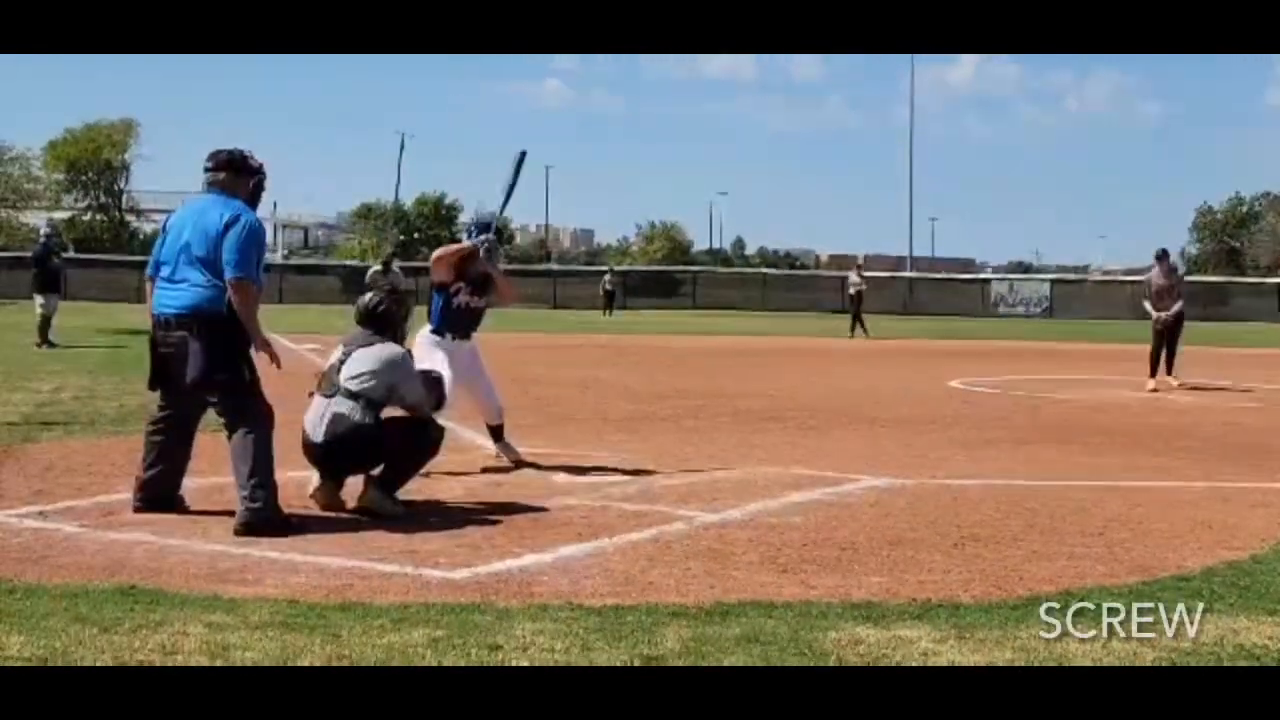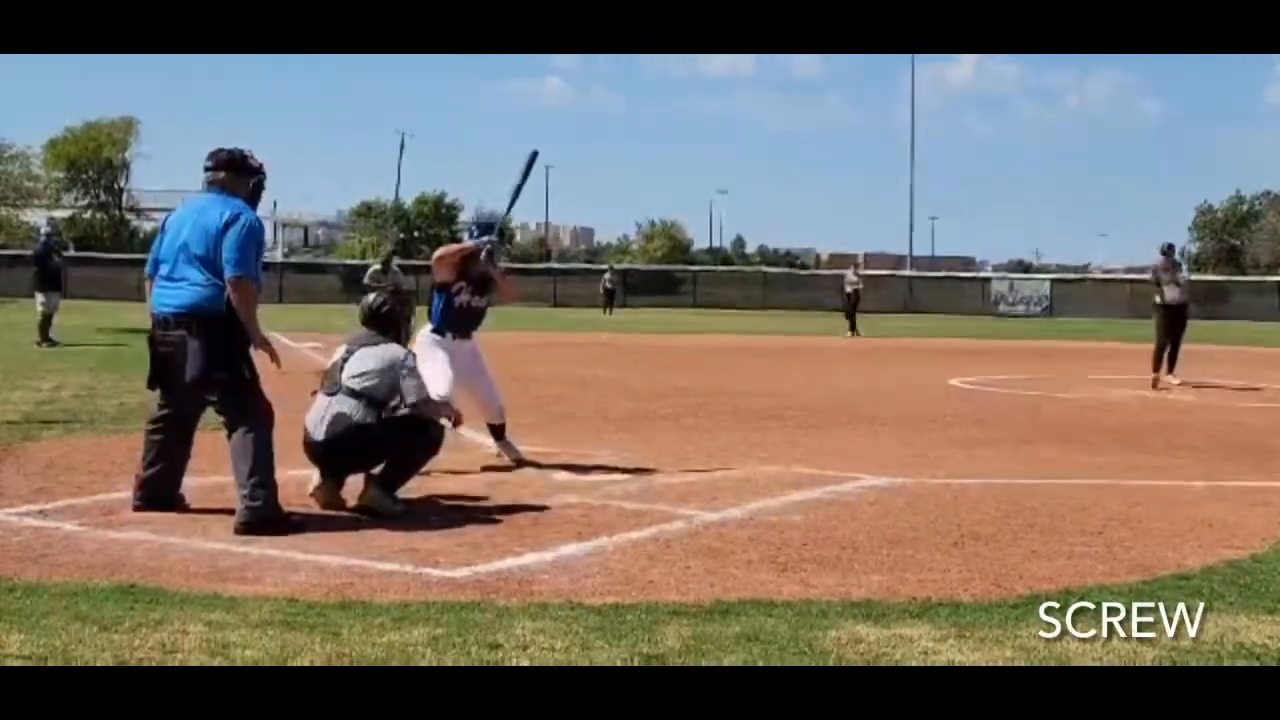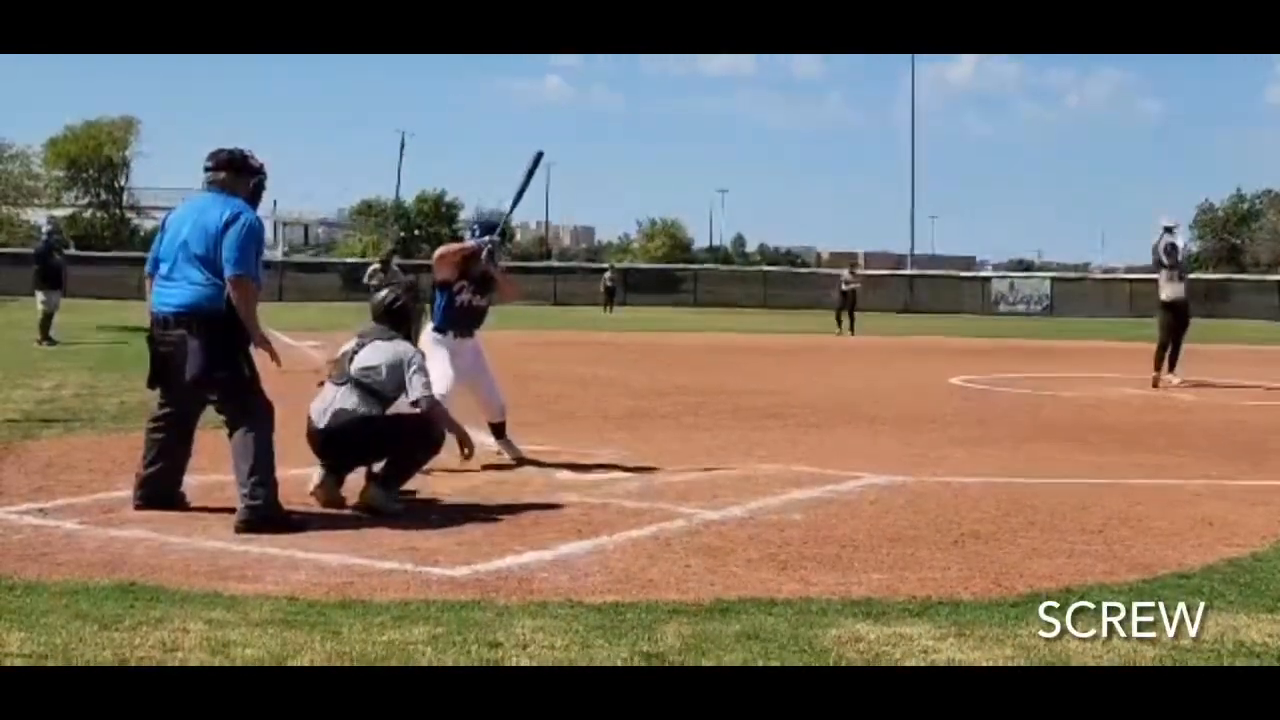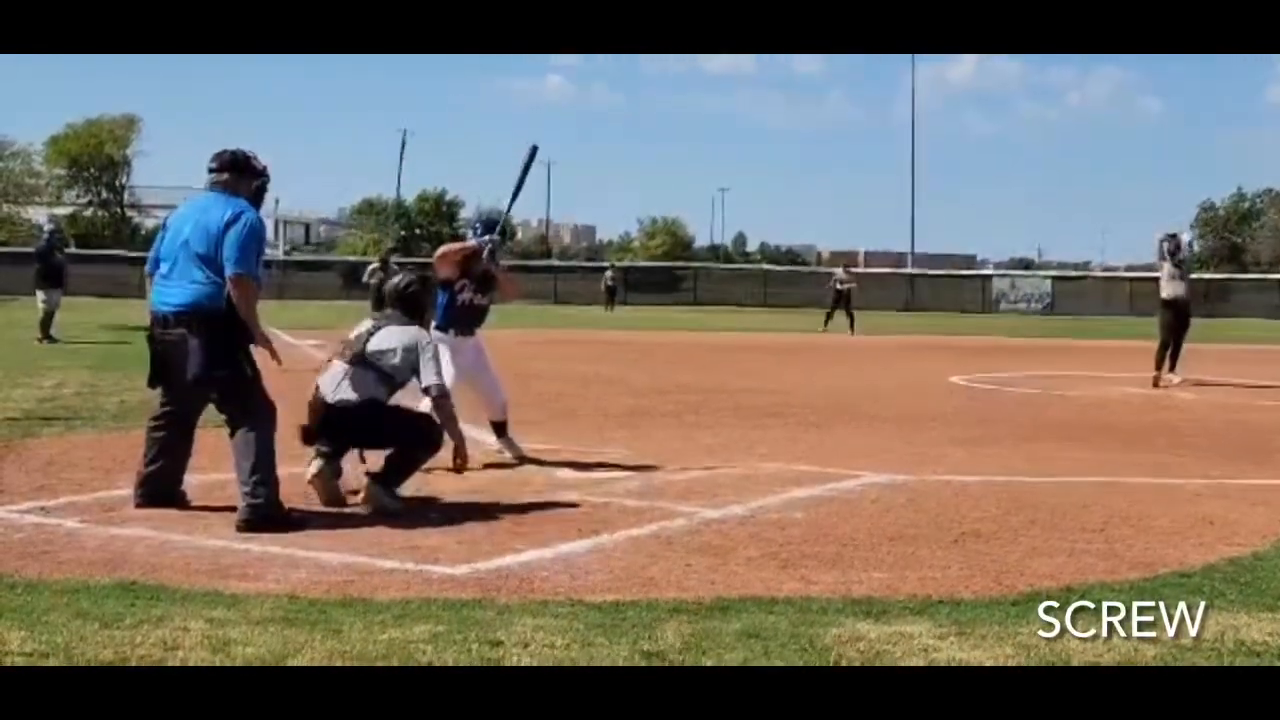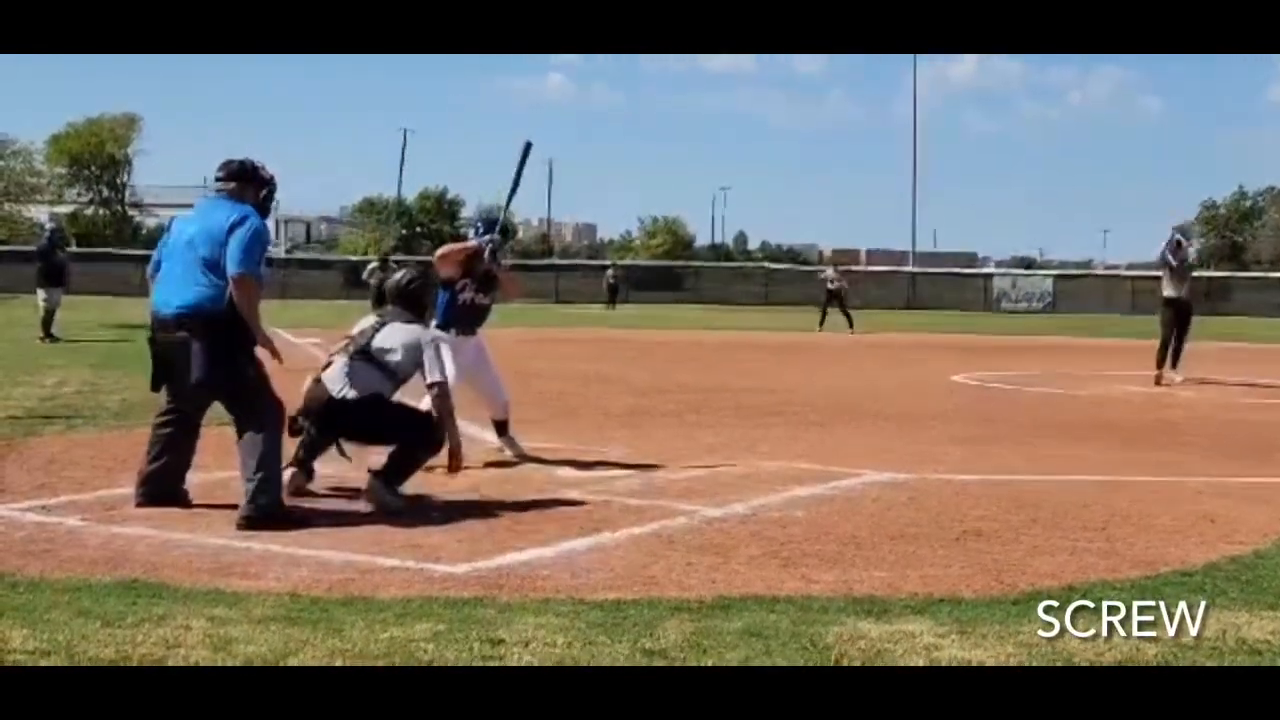
dt=0.2s
person 1, frame 1
left shoulder: (179, 215)
right shoulder: (241, 218)
left elbow: (152, 277)
right elbow: (238, 284)
left wrist: (160, 328)
right wrist: (256, 335)
left hip: (168, 327)
right hip: (211, 330)
left knee: (173, 413)
right knee: (249, 417)
left ankle: (153, 492)
right ankle: (257, 510)
person 1, frame 2
left shoulder: (179, 213)
right shoulder: (240, 217)
left elbow: (151, 275)
right elbow: (237, 282)
left wrist: (160, 326)
right wrist: (254, 333)
left hip: (167, 327)
right hip: (210, 330)
left knee: (173, 412)
right knee: (249, 415)
left ankle: (153, 490)
right ankle: (257, 508)
person 1, frame 3
left shoulder: (178, 213)
right shoulder: (240, 217)
left elbow: (151, 273)
right elbow: (237, 281)
right wrist: (254, 332)
left hip: (167, 326)
right hip: (210, 328)
left knee: (173, 411)
right knee: (250, 414)
left ankle: (153, 489)
right ankle: (257, 507)
person 1, frame 4
left shoulder: (180, 212)
right shoulder: (242, 215)
left elbow: (151, 271)
right elbow: (238, 280)
right wrist: (255, 330)
left hip: (166, 324)
right hip: (210, 327)
left knee: (174, 409)
right knee: (251, 413)
left ankle: (154, 487)
right ankle: (258, 506)
person 1, frame 5
left shoulder: (186, 218)
right shoulder: (247, 220)
left elbow: (153, 273)
right elbow: (240, 280)
right wrist: (257, 331)
left hip: (167, 326)
right hip: (211, 328)
left knee: (180, 408)
right knee: (260, 412)
left ankle: (156, 485)
right ankle: (261, 505)
person 2, frame 1
left shoulder: (486, 279)
right shoulder: (449, 270)
left elbow: (508, 297)
right elbow: (437, 257)
left wrist: (492, 268)
right wrist: (473, 244)
left hip: (464, 345)
right hip: (434, 342)
left knee: (489, 398)
left ankle: (500, 444)
person 2, frame 2
left shoulder: (487, 278)
right shoulder: (450, 270)
left elbow: (509, 295)
right elbow: (438, 256)
left wrist: (492, 268)
right wrist: (476, 244)
left hip: (465, 344)
right hip: (435, 342)
left knee: (490, 397)
right knee: (440, 393)
left ankle: (502, 443)
person 2, frame 3
left shoulder: (488, 277)
right shoulder: (452, 268)
left elbow: (509, 294)
right elbow: (439, 255)
left wrist: (492, 268)
right wrist: (476, 244)
left hip: (467, 342)
right hip: (438, 340)
left knee: (492, 395)
right knee: (441, 390)
left ankle: (502, 441)
person 2, frame 4
left shoulder: (489, 275)
right shoulder: (454, 267)
left elbow: (509, 292)
right elbow: (440, 255)
left wrist: (493, 267)
right wrist: (477, 243)
left hip: (469, 341)
right hip: (440, 339)
left knee: (494, 393)
right knee: (442, 387)
left ankle: (504, 439)
person 2, frame 5
left shoulder: (490, 275)
right shoulder: (456, 266)
left elbow: (512, 291)
right elbow: (440, 255)
left wrist: (494, 266)
right wrist: (478, 244)
left hip: (471, 340)
right hip: (442, 337)
left knee: (496, 392)
left ankle: (505, 438)
person 3, frame 1
left shoulder: (346, 347)
right shoulder: (395, 353)
right elbow: (422, 410)
left wrist: (398, 396)
right wrist: (429, 395)
left hip: (313, 445)
right hip: (344, 446)
left knee: (373, 425)
right knee: (429, 431)
left ankle: (328, 480)
right ankle: (379, 491)
person 3, frame 2
left shoulder: (348, 347)
right shoulder: (397, 354)
right elbow: (422, 408)
left wrist: (393, 410)
right wrist: (447, 409)
left hip: (314, 444)
right hip: (346, 444)
left knee: (376, 422)
right knee: (430, 431)
left ankle: (328, 478)
right ankle: (379, 490)
person 3, frame 3
left shoulder: (357, 341)
right shoulder: (407, 351)
right elbow: (427, 406)
right wrist: (460, 432)
left hip: (317, 434)
right hip: (347, 436)
right knee: (431, 431)
left ankle: (330, 474)
right ankle: (379, 488)
person 3, frame 4
left shoulder: (368, 324)
right shoulder: (420, 338)
right elbow: (438, 394)
right wrist: (459, 440)
left hip: (321, 408)
right hip: (353, 412)
right knee: (428, 432)
left ankle: (325, 461)
right ankle: (381, 486)
person 3, frame 5
left shoulder: (369, 320)
right shoulder: (425, 336)
left elbow: (329, 364)
right elbow: (439, 392)
right wrist: (454, 441)
left hip: (320, 400)
right hip: (359, 409)
right knee: (431, 431)
left ankle: (299, 469)
right ankle: (383, 483)
